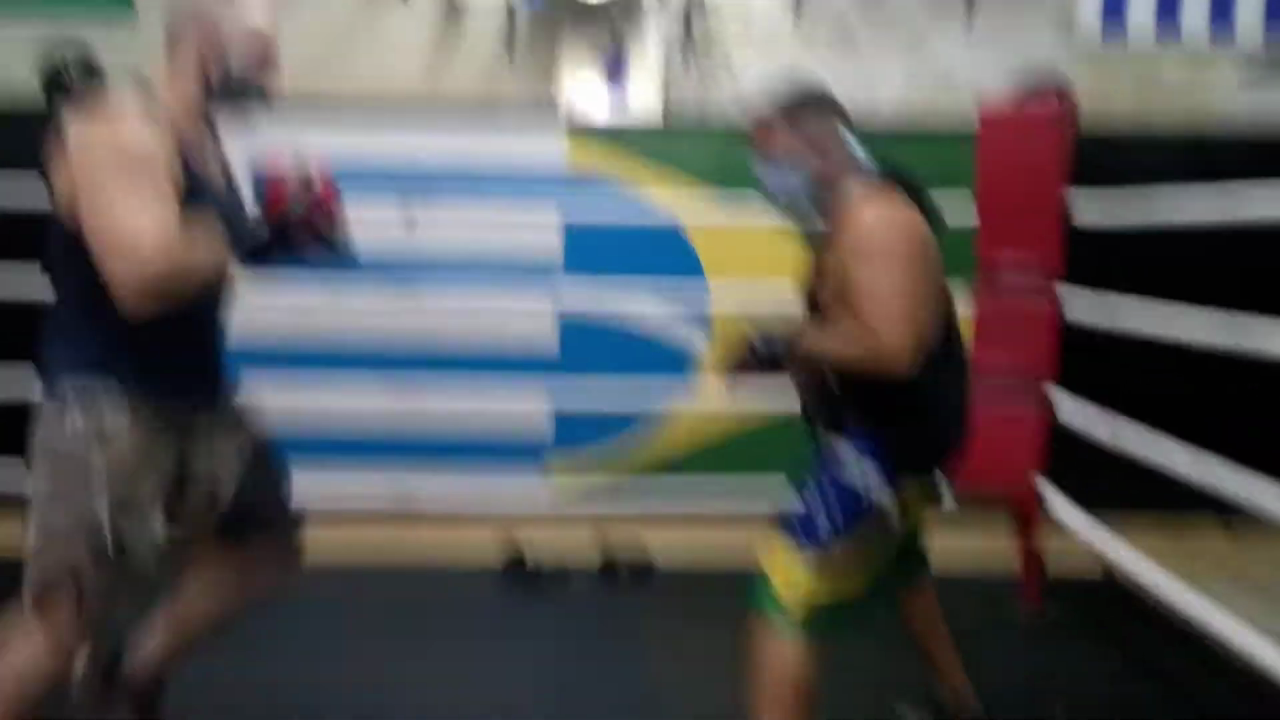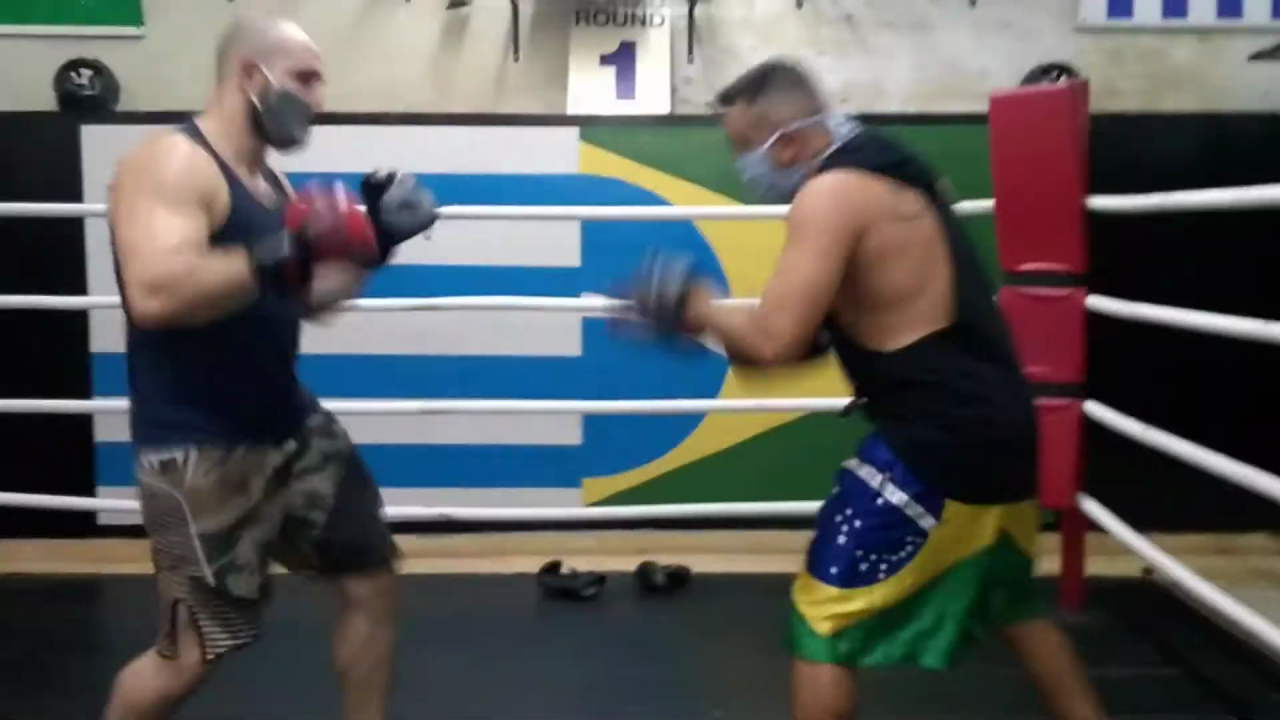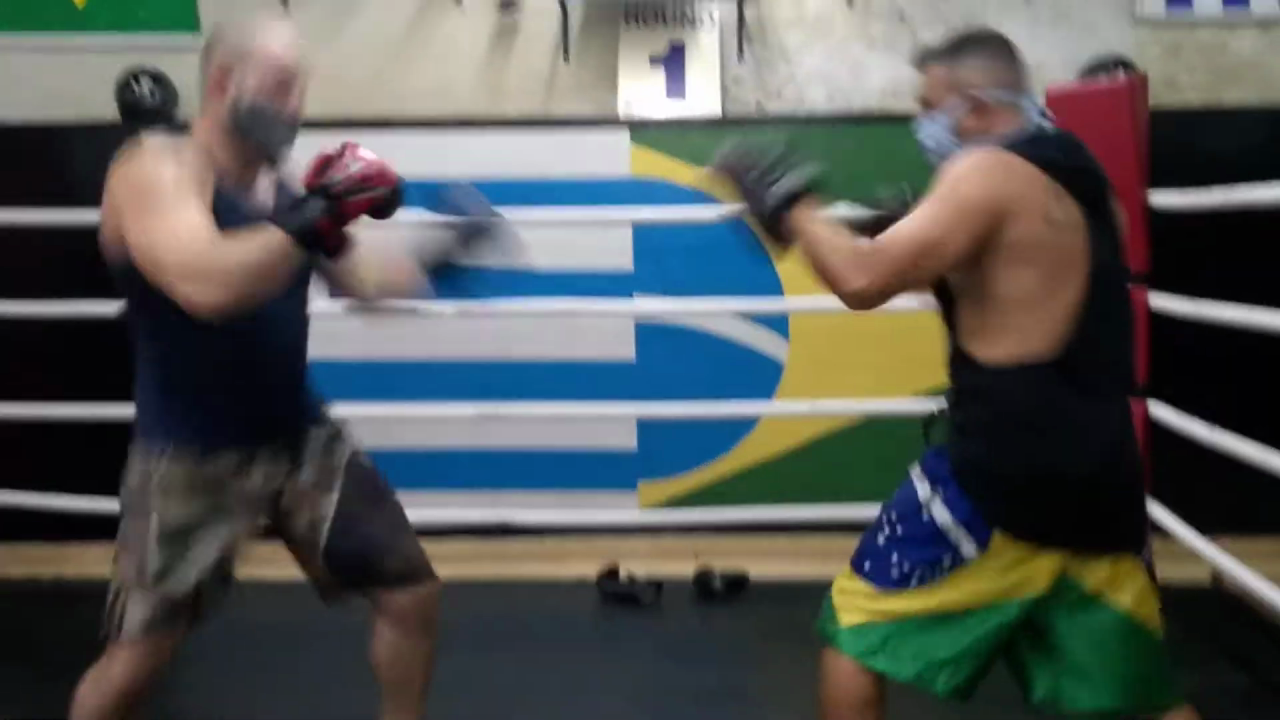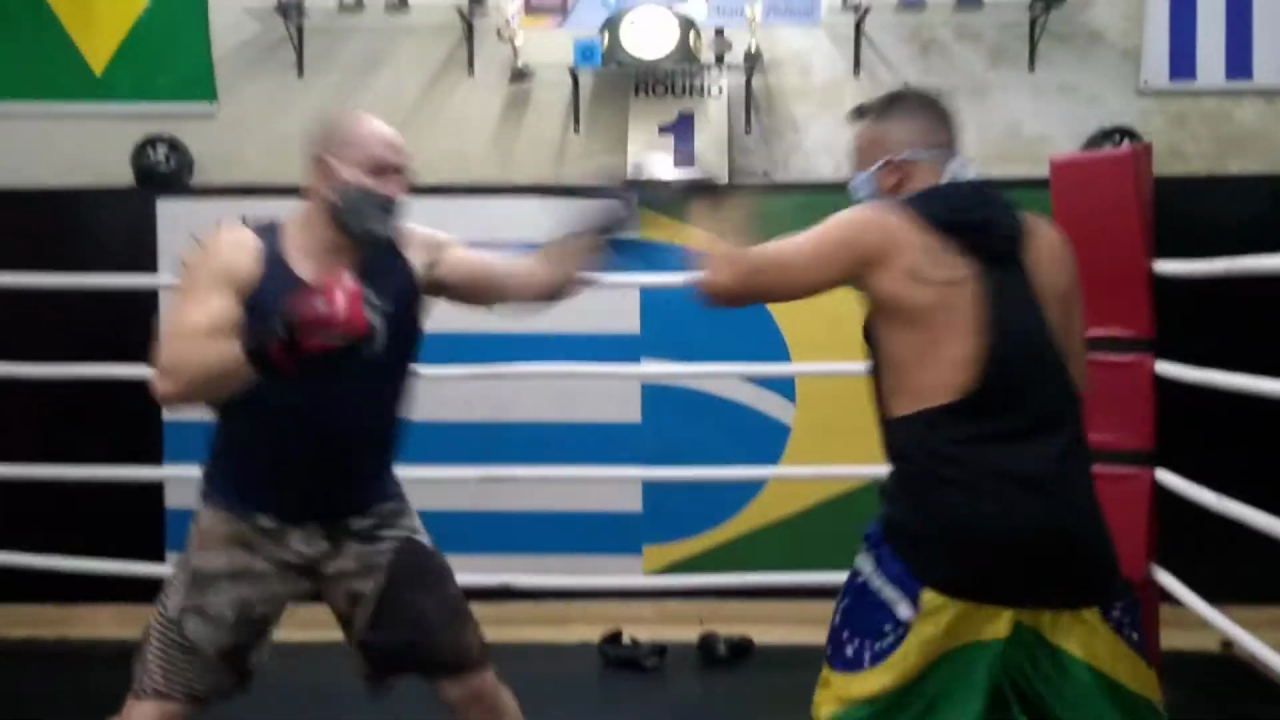
dt=0.3s
person 1, frame 1
left shoulder: (198, 152)
right shoulder: (121, 135)
right elbow: (141, 281)
right wrist: (242, 233)
left hip: (188, 401)
right hip: (110, 415)
left knee: (264, 550)
person 1, frame 2
left shoulder: (265, 182)
right shoulder: (170, 164)
left elbow: (311, 300)
right elbow: (157, 295)
left wrist: (375, 242)
right wrist: (284, 255)
left hip: (290, 430)
right hip: (202, 452)
left knee: (373, 585)
right knee: (187, 658)
person 1, frame 3
left shoulder: (279, 181)
right shoulder: (153, 173)
left elbow: (359, 276)
right elbow: (204, 287)
left wrist: (440, 255)
right wrist: (312, 216)
left hip: (300, 440)
right hip: (191, 459)
left knee: (411, 595)
right knee: (137, 656)
person 1, frame 4
left shoulder: (412, 256)
right shoulder: (236, 254)
left elbow: (534, 279)
right elbow: (175, 376)
left wrist: (604, 223)
right wrist: (279, 341)
left hip: (368, 520)
right hip: (247, 524)
person 2, frame 1
left shoulder: (872, 216)
right shoulder: (854, 209)
left elbow: (895, 348)
left wrist: (796, 343)
right wrist: (819, 371)
left hip: (890, 431)
right hip: (912, 421)
left knee: (786, 598)
right knee: (894, 564)
person 2, frame 2
left shoulder: (831, 196)
right shoulder: (891, 177)
left elbow: (774, 342)
left wrist: (690, 302)
right wrist: (820, 334)
left hip: (932, 438)
right hip: (994, 426)
left knee: (822, 625)
right knee: (1012, 601)
person 2, frame 3
left shoulder: (994, 174)
right shoulder: (1079, 182)
left elbow: (863, 280)
left wrist: (788, 199)
left hip: (999, 468)
right hip: (1100, 474)
left knee: (855, 635)
person 2, frame 4
left shoulder: (881, 232)
right shoulder: (1042, 240)
left elbow: (725, 280)
left wrist: (704, 208)
left hip: (944, 530)
right hip: (1062, 524)
